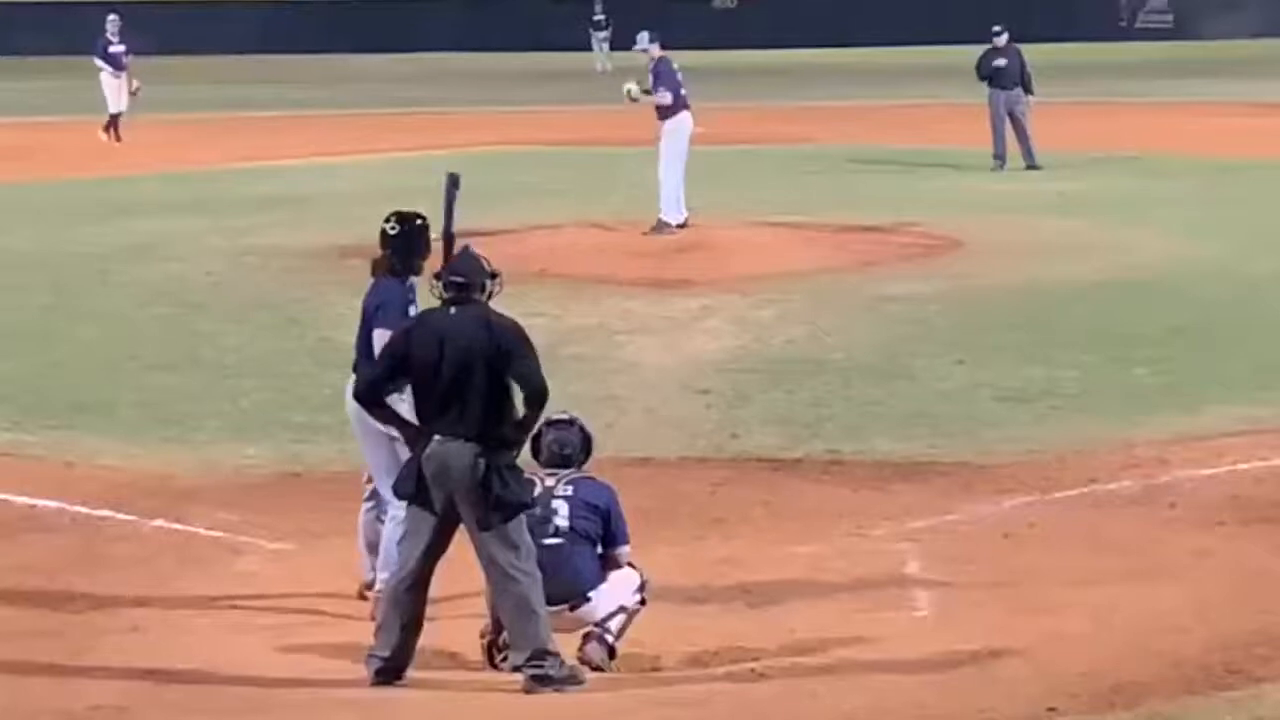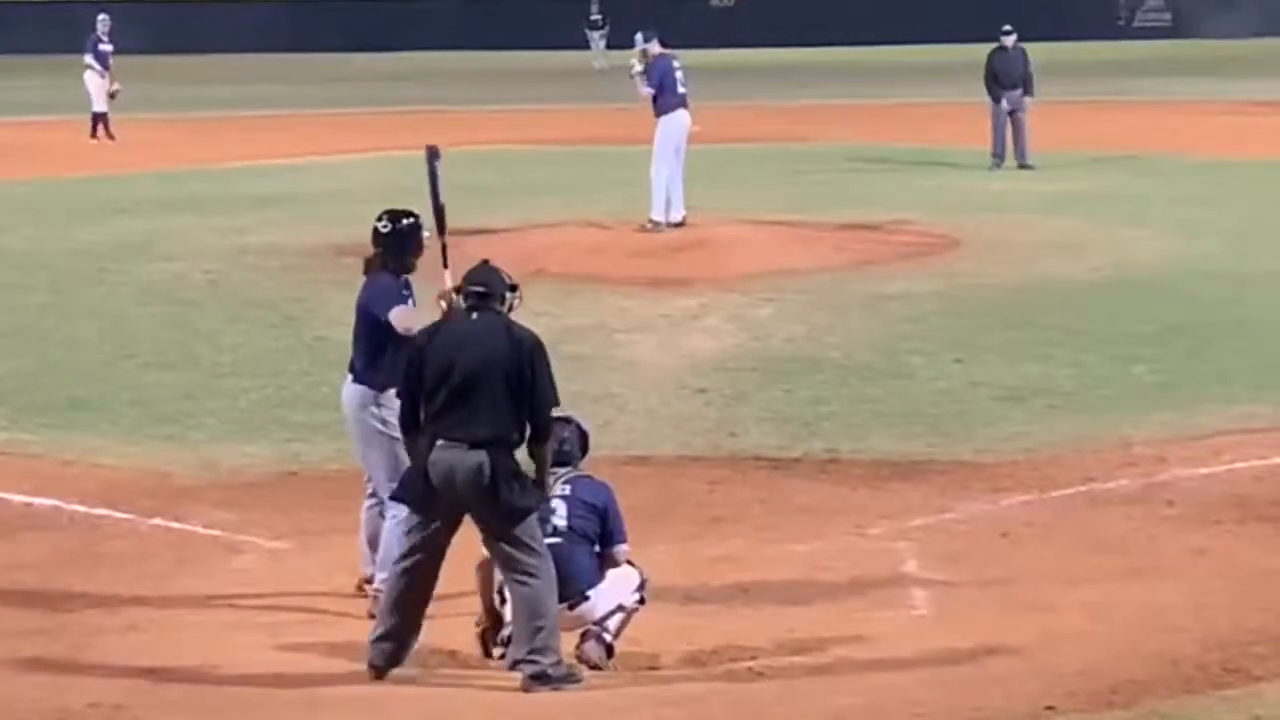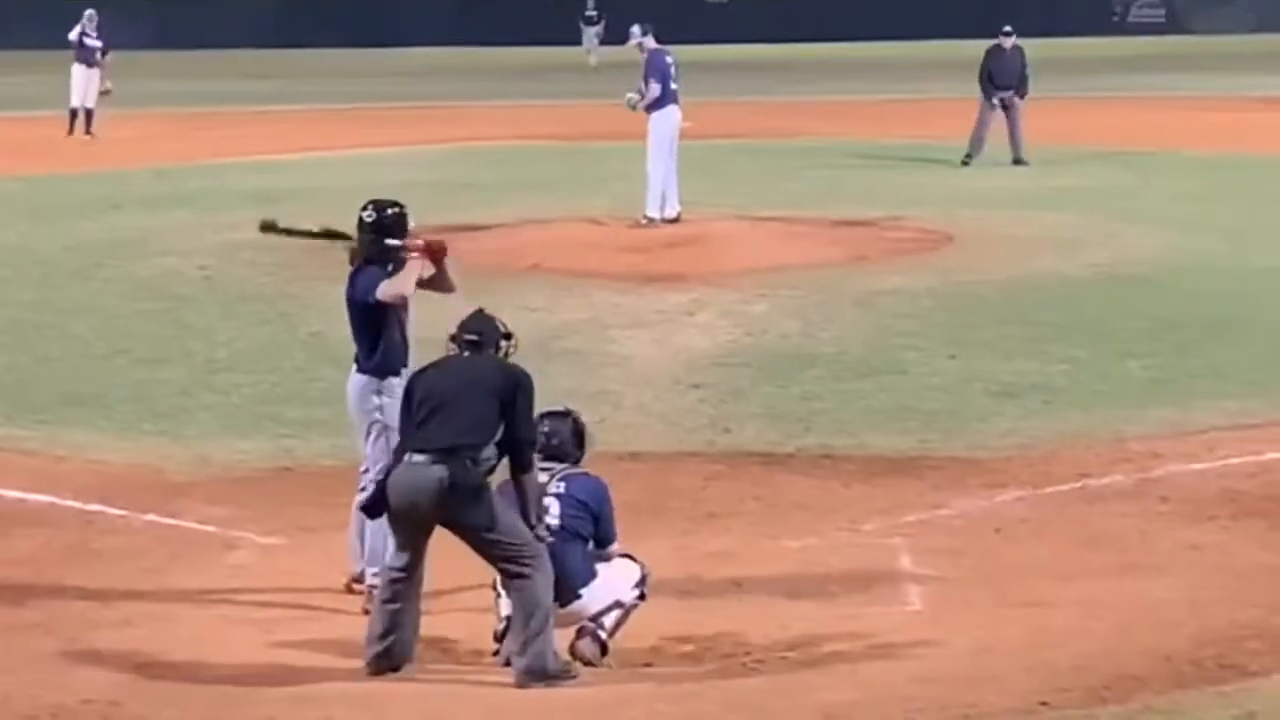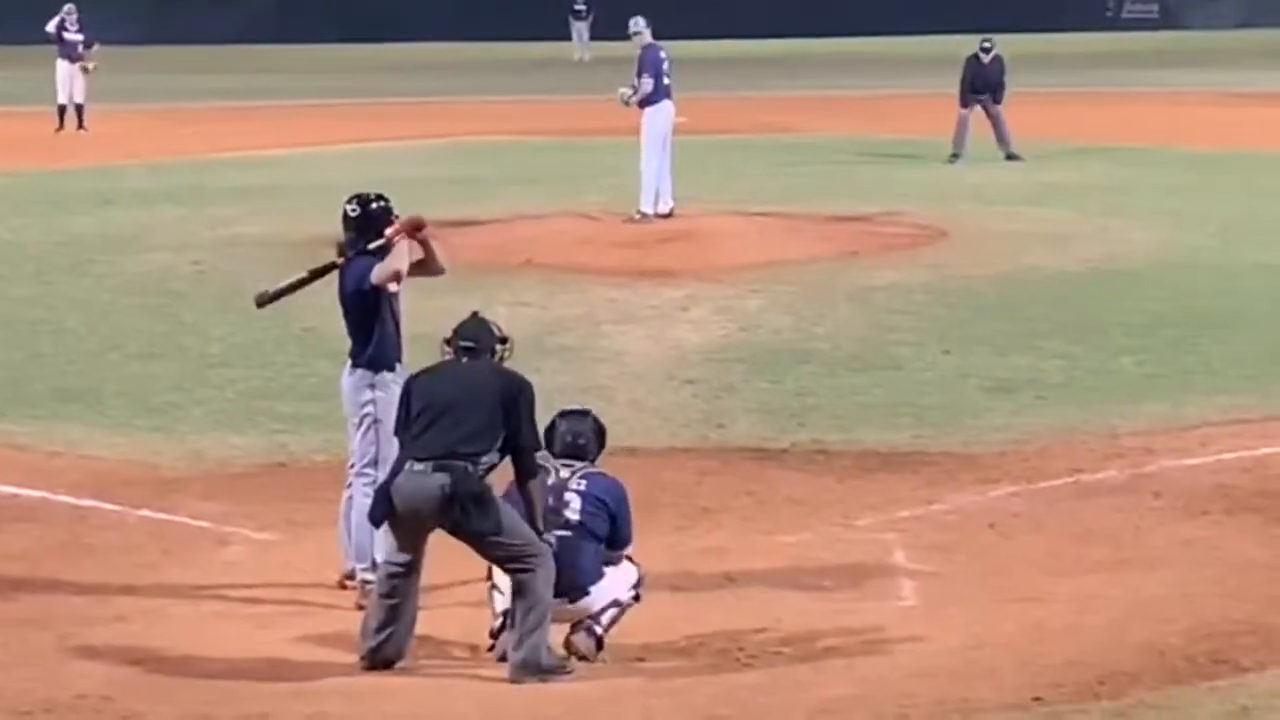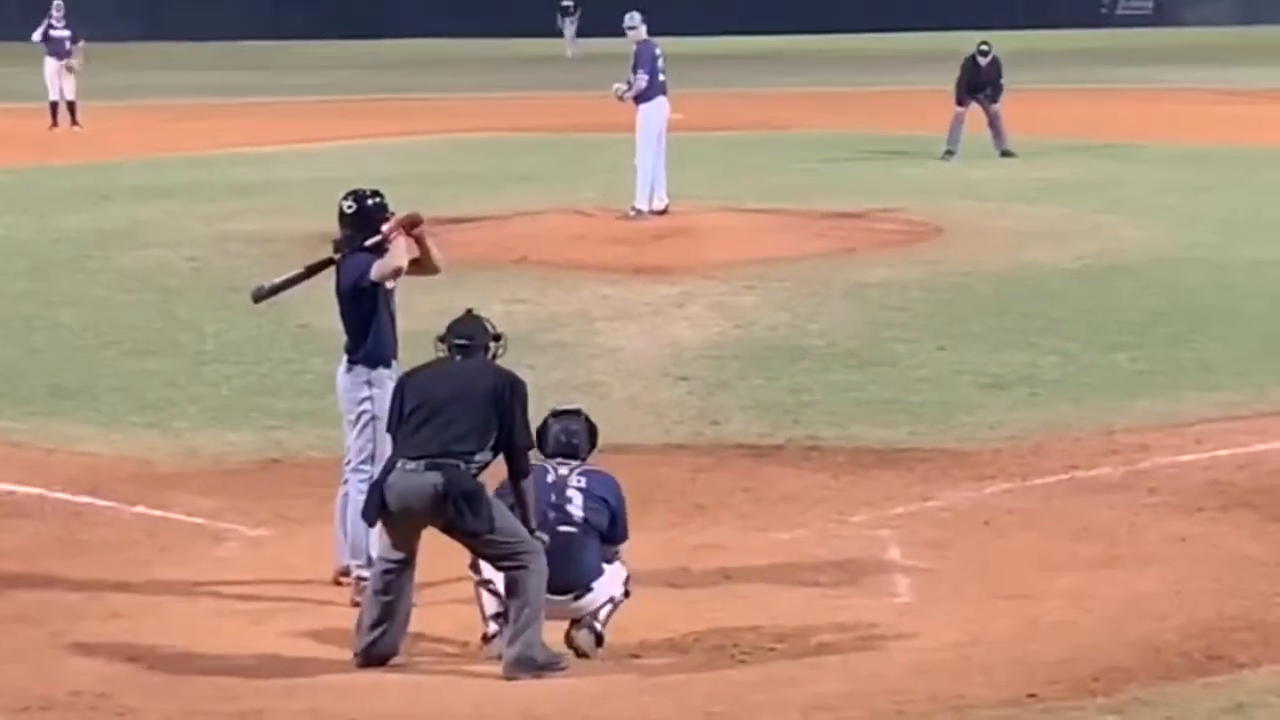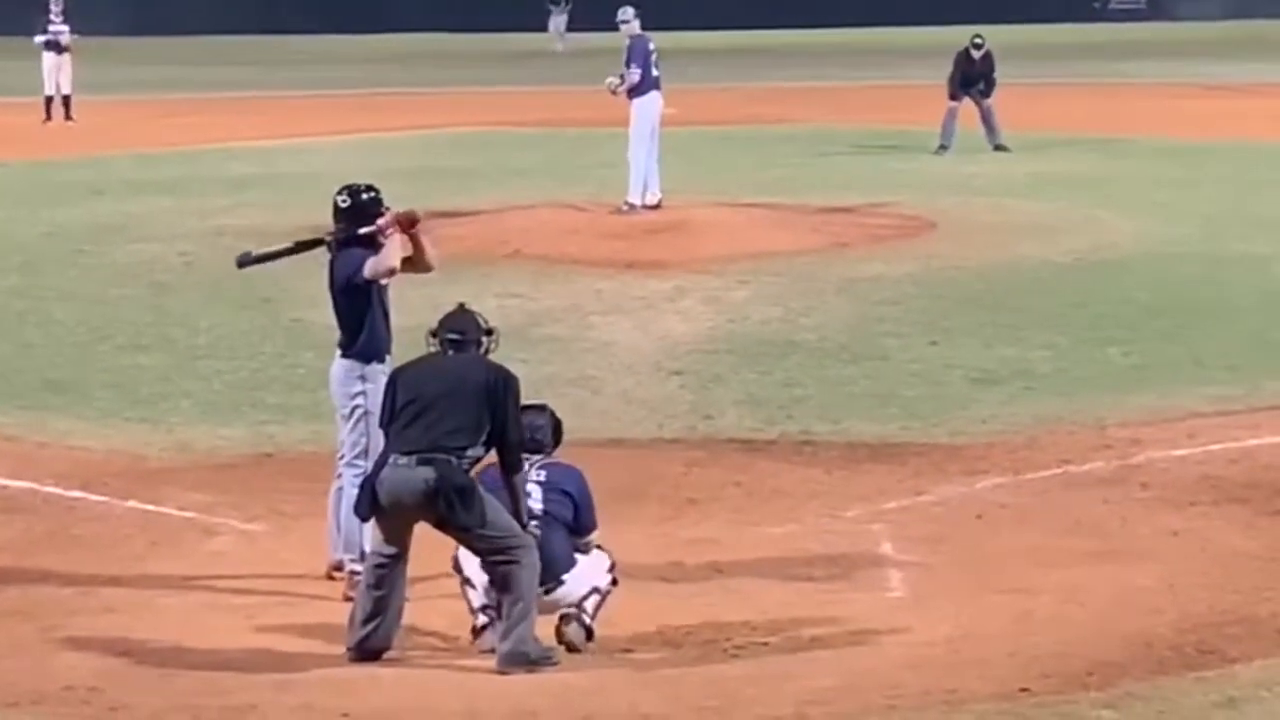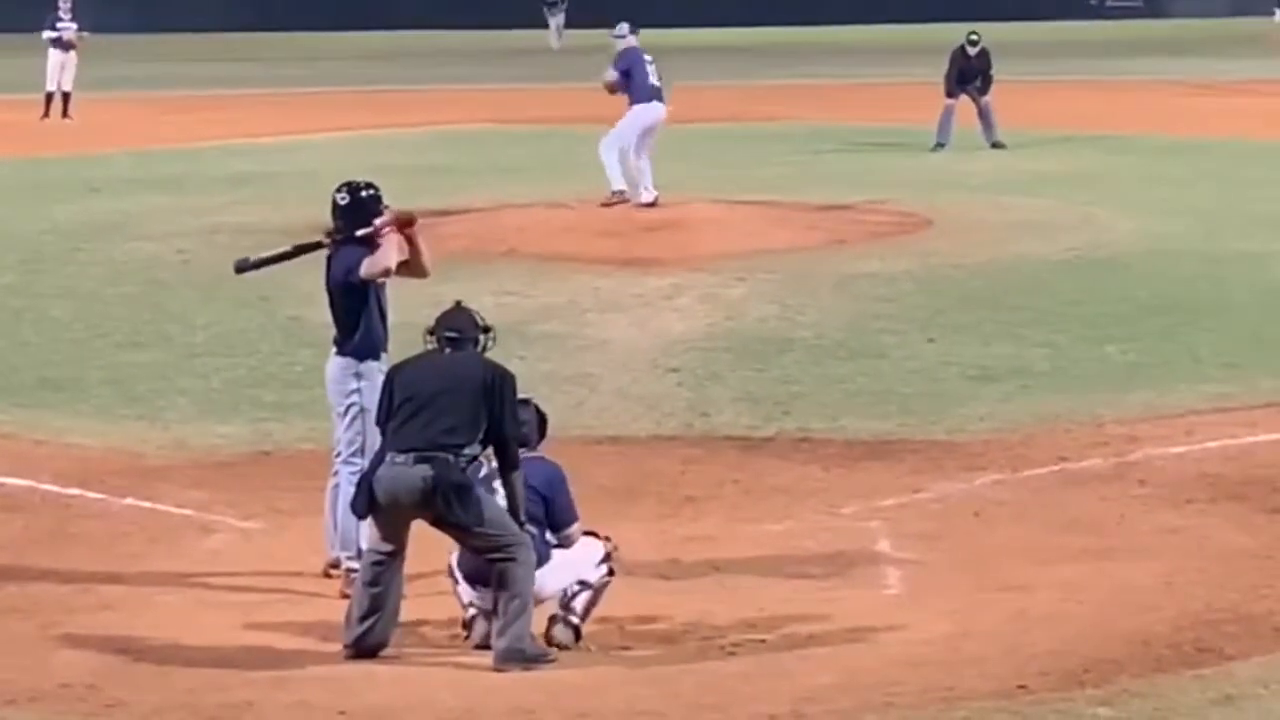
dt=0.5s
person 1, frame 1
left shoulder: (399, 286)
right shoulder: (392, 292)
right elbow: (386, 349)
left knee: (380, 490)
right knee: (405, 496)
left ankle: (373, 578)
right ankle: (386, 592)
person 1, frame 2
left shoulder: (395, 284)
right shoulder: (384, 287)
left elbow: (407, 332)
right elbow: (407, 326)
left hip: (373, 393)
right hip: (376, 398)
left knee: (382, 488)
left ankle: (372, 572)
right ankle: (385, 591)
person 1, frame 3
left shoulder: (389, 267)
right shoulder: (366, 276)
left elbow: (445, 287)
right elbow: (399, 292)
left wrist: (435, 259)
right wrist: (416, 262)
left hip: (384, 382)
right hip: (378, 386)
left knee: (375, 477)
left ankle: (362, 569)
right ankle: (378, 587)
person 1, frame 4
left shoulder: (377, 261)
right shoulder: (358, 268)
left elbow: (435, 268)
right elbow: (395, 270)
left wrist: (420, 239)
right wrist: (402, 241)
left hip: (377, 376)
right hip: (373, 380)
left knee: (362, 473)
right knee: (376, 477)
left ankle: (355, 566)
right ankle: (371, 580)
person 1, frame 5
left shoulder: (373, 259)
right shoulder: (356, 263)
left elbow: (432, 267)
right elbow: (396, 267)
left wrist: (416, 235)
right wrist: (398, 238)
left hip: (372, 373)
right hip: (367, 376)
left knee: (357, 470)
right knee: (370, 474)
left ankle: (349, 561)
right ankle: (364, 577)
person 1, frame 6
left shoulder: (366, 254)
right shoulder: (350, 258)
left elbow: (426, 265)
right elbow: (389, 267)
left wrist: (411, 233)
right wrist: (394, 237)
left hip: (363, 368)
right hip: (361, 372)
left knee: (350, 465)
right knee: (364, 470)
left ankle: (342, 556)
right ankle: (357, 572)
person 1, frame 7
left shoulder: (362, 252)
right shoulder: (348, 256)
left elbow: (421, 270)
right elbow: (384, 267)
left wrist: (408, 235)
right wrist: (390, 238)
left hip: (357, 366)
right hip: (358, 369)
left knee: (347, 463)
right knee: (364, 468)
left ankle: (338, 554)
right ankle: (354, 570)
person 2, frame 1
left shoulder: (415, 330)
right shoulder: (499, 329)
left elbow: (367, 391)
right elbow: (535, 390)
left wrist: (411, 430)
right wrist: (522, 431)
left hip: (431, 458)
right hip: (481, 461)
left knee: (411, 563)
right knee: (513, 566)
left ankle: (385, 662)
right ankle: (541, 667)
person 2, frame 2
left shoulder: (431, 337)
right shoulder: (521, 340)
left elbow: (408, 416)
right elbow: (541, 419)
right wrist: (541, 474)
left hip: (437, 461)
right hip: (490, 465)
left knee: (413, 559)
right knee: (530, 566)
left ankle: (384, 654)
right ankle: (540, 665)
person 2, frame 3
left shoulder: (424, 374)
right shoulder: (512, 377)
right elbow: (521, 459)
left wrist: (417, 486)
right wrist: (533, 521)
left hip: (403, 478)
right hip: (454, 479)
left knee: (403, 562)
right knee: (529, 561)
left ankle: (384, 654)
right ankle: (536, 663)
person 2, frame 4
left shoulder: (420, 380)
right shoulder: (512, 384)
right elbow: (526, 465)
left wrist: (417, 496)
right wrist: (538, 526)
left hip: (406, 483)
right hip: (456, 486)
left knee: (401, 558)
right knee: (534, 558)
left ankle: (379, 650)
right ankle: (531, 659)
person 2, frame 5
left shoulder: (412, 378)
right shoulder: (505, 382)
right elbow: (518, 462)
left wrist: (410, 485)
right wrist: (530, 525)
left hip: (399, 481)
right hip: (450, 484)
left knee: (394, 556)
right knee: (527, 556)
left ankle: (373, 647)
right ankle: (525, 656)
person 2, frame 6
left shoulder: (404, 373)
right shoulder: (497, 377)
right elbow: (510, 457)
right wrist: (523, 520)
left hip: (391, 476)
right hip: (442, 478)
left knee: (387, 551)
right knee: (518, 550)
left ankle: (366, 642)
right ankle: (518, 650)
person 2, frame 7
left shoulder: (401, 371)
right shoulder: (494, 375)
right elbow: (507, 454)
right wrist: (519, 517)
left hip: (388, 475)
right hip: (439, 477)
left knee: (384, 548)
right knee: (516, 549)
left ankle: (363, 639)
right ankle: (514, 647)
person 3, frame 1
right shoulder: (600, 490)
right elbow: (620, 558)
left wrist: (496, 625)
right hip: (582, 605)
right knee: (632, 579)
right ankle: (600, 640)
person 3, frame 2
right shoulder: (597, 490)
left elbow: (487, 562)
right elbow: (618, 556)
left wrist: (489, 617)
right hip: (580, 604)
left knee: (501, 571)
right knee: (631, 577)
left ankle: (514, 636)
right ankle: (598, 638)
person 3, frame 3
left shoulder: (508, 487)
right shoulder: (591, 485)
right elbow: (609, 552)
right hip: (576, 600)
right knee: (633, 572)
left ankle: (512, 631)
right ankle: (593, 636)
person 3, frame 4
right shoulder: (610, 487)
right elbow: (618, 554)
right hip: (580, 598)
left knee: (500, 569)
right knee: (630, 574)
left ankle: (509, 626)
right ankle: (588, 631)
person 3, frame 5
right shoulder: (606, 483)
right elbow: (613, 551)
right hip: (580, 597)
left knee: (484, 559)
right knee: (618, 573)
left ankle: (498, 632)
right ankle: (588, 627)
person 3, frame 6
left shoulder: (488, 475)
right shoulder: (570, 475)
right elbow: (587, 543)
left hip: (497, 589)
right hip: (556, 590)
left knee: (465, 555)
right knee: (602, 562)
left ankle: (487, 625)
right ankle: (577, 621)
person 3, frame 7
left shoulder: (473, 470)
right shoulder: (545, 470)
right elbow: (570, 537)
left hip: (479, 586)
right hip: (532, 580)
left knee: (458, 563)
right knee: (601, 551)
left ankle: (479, 618)
right ankle: (567, 623)
person 4, frame 1
left shoulder: (661, 67)
right shoulder: (664, 63)
left elbow: (665, 99)
left wrist: (639, 96)
right wrist: (641, 91)
left hip: (675, 122)
right hip: (680, 119)
left knee: (667, 173)
right knee: (676, 172)
left ankle: (667, 220)
right ankle: (679, 216)
person 4, frame 2
left shoulder: (657, 63)
right shoulder: (672, 59)
left elbow: (646, 93)
left wrist: (637, 75)
right wrist: (643, 71)
left hip: (670, 119)
right hip: (682, 116)
left knee: (660, 171)
right knee: (675, 170)
left ankle: (657, 219)
right ankle: (677, 215)
person 4, frame 3
left shoulder: (653, 58)
right shoulder: (666, 55)
left elbow: (655, 91)
left wrist: (640, 104)
right wrist: (640, 95)
left hip: (661, 114)
right hip: (672, 111)
left knee: (655, 166)
right knee: (668, 165)
left ankle: (652, 215)
right ankle: (671, 211)
person 4, frame 4
left shoulder: (647, 53)
right shoulder: (660, 51)
left elbow: (647, 87)
left wrist: (633, 99)
right wrist: (633, 89)
left hip: (654, 110)
right hip: (665, 106)
left knee: (649, 162)
right knee: (662, 160)
left ankle: (646, 210)
right ankle: (665, 206)
person 4, frame 5
left shoulder: (642, 50)
right shoulder: (654, 47)
left elbow: (642, 83)
left wrist: (627, 95)
right wrist: (627, 86)
left hip: (649, 106)
right hip: (660, 103)
left knee: (644, 158)
right knee: (657, 157)
left ankle: (641, 206)
right ankle: (660, 202)
person 4, frame 6
left shoulder: (636, 44)
right shoulder: (647, 42)
left elbow: (635, 77)
left wrist: (620, 89)
right wrist: (621, 79)
left hip: (643, 101)
right hip: (653, 98)
left knee: (637, 153)
right knee: (650, 152)
left ankle: (634, 201)
right ankle: (653, 197)
person 4, frame 7
left shoulder: (627, 54)
right shoulder: (647, 58)
left elbow: (610, 78)
left wrist: (611, 83)
right wrist: (622, 86)
left hip: (643, 109)
right hip: (659, 110)
left knee: (607, 147)
right knee: (638, 154)
left ankle: (619, 190)
right ankle: (648, 195)
